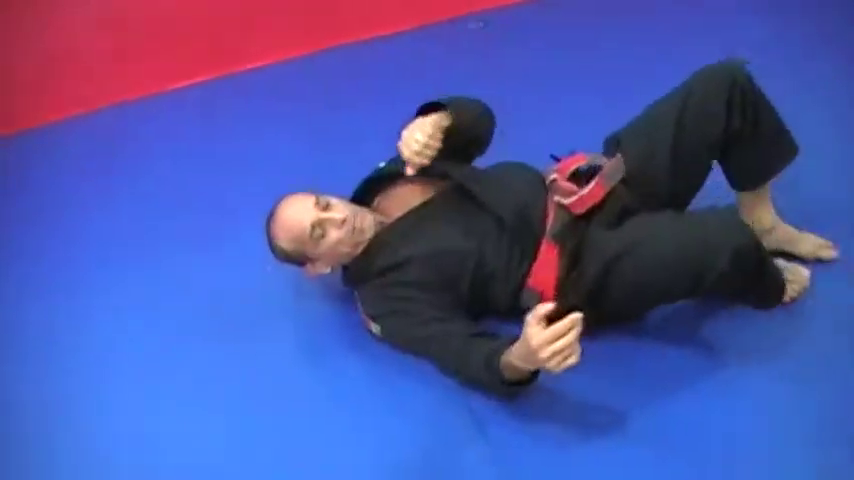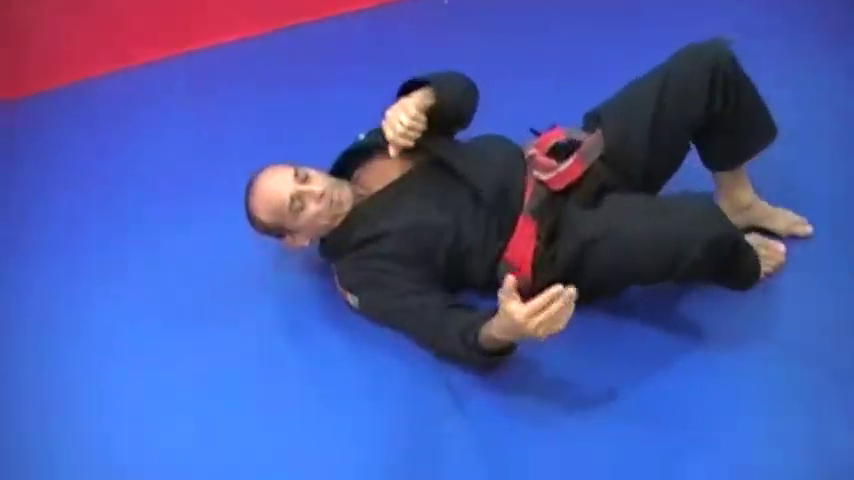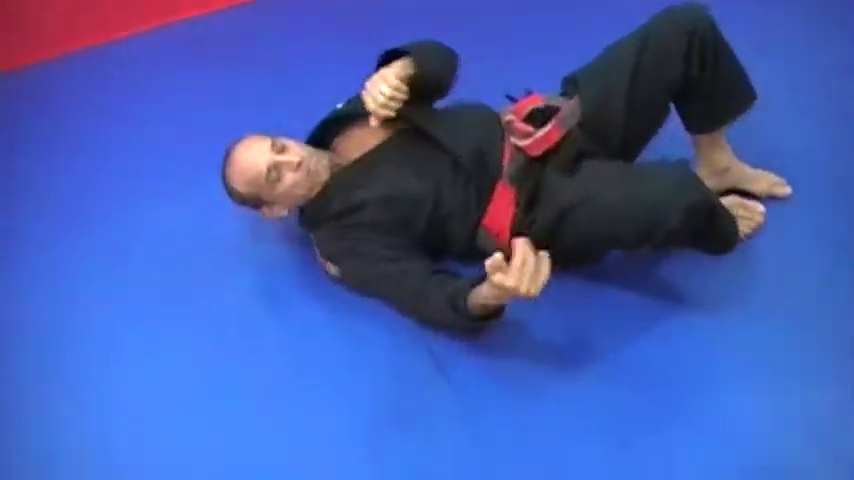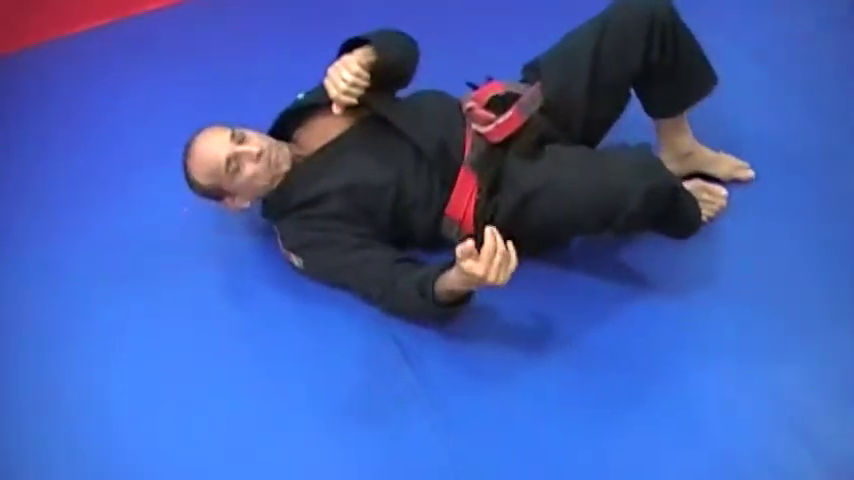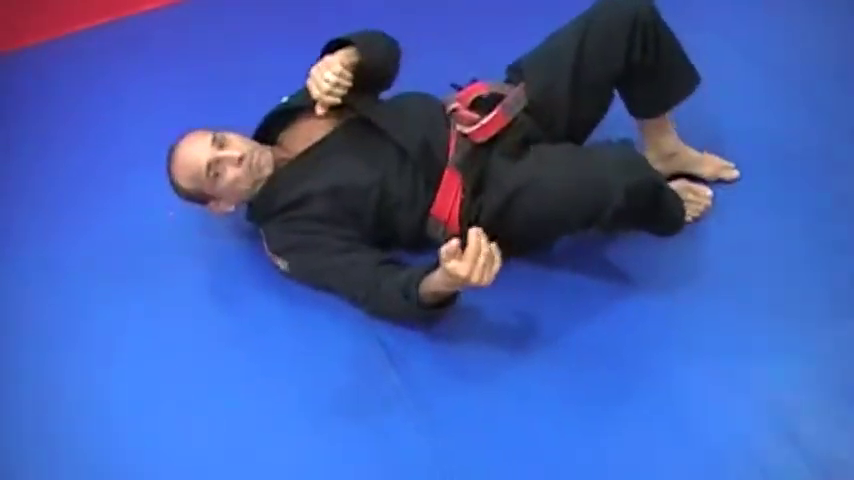
dt=0.1s
person 1, frame 1
left shoulder: (402, 171)
right shoulder: (387, 297)
left elbow: (479, 118)
right elbow: (470, 355)
left wrist: (435, 123)
right wrist: (522, 358)
left hip: (595, 185)
right hip: (587, 268)
left knee: (725, 82)
right knee: (723, 242)
left ankle: (762, 223)
right ankle: (760, 279)
person 1, frame 2
left shoulder: (379, 147)
right shoulder: (364, 269)
left elbow: (462, 93)
right elbow: (446, 329)
left wrist: (417, 101)
right wrist: (500, 330)
left hip: (574, 159)
right hip: (563, 246)
left knee: (708, 64)
right knee: (698, 231)
left ankle: (738, 201)
right ankle: (736, 260)
person 1, frame 3
left shoulder: (357, 115)
right shoulder: (344, 239)
left elbow: (442, 62)
right elbow: (432, 296)
left wrist: (398, 72)
right wrist: (490, 294)
left hip: (551, 126)
right hip: (542, 212)
right knee: (675, 198)
left ankle: (715, 166)
right ankle: (712, 222)
person 1, frame 4
left shoulder: (319, 105)
right shoulder: (306, 229)
left elbow: (403, 51)
right elbow: (397, 285)
left wrist: (359, 59)
right wrist: (458, 281)
left hip: (513, 113)
right hip: (505, 198)
right knee: (637, 182)
left ankle: (677, 149)
right ankle: (675, 204)
person 1, frame 5
left shoulder: (302, 107)
right shoulder: (290, 233)
left elbow: (385, 53)
right elbow: (381, 288)
left wrist: (342, 58)
right wrist: (441, 283)
left hip: (499, 112)
right hip: (490, 198)
right knee: (618, 177)
left ankle: (664, 149)
right ankle: (662, 206)
